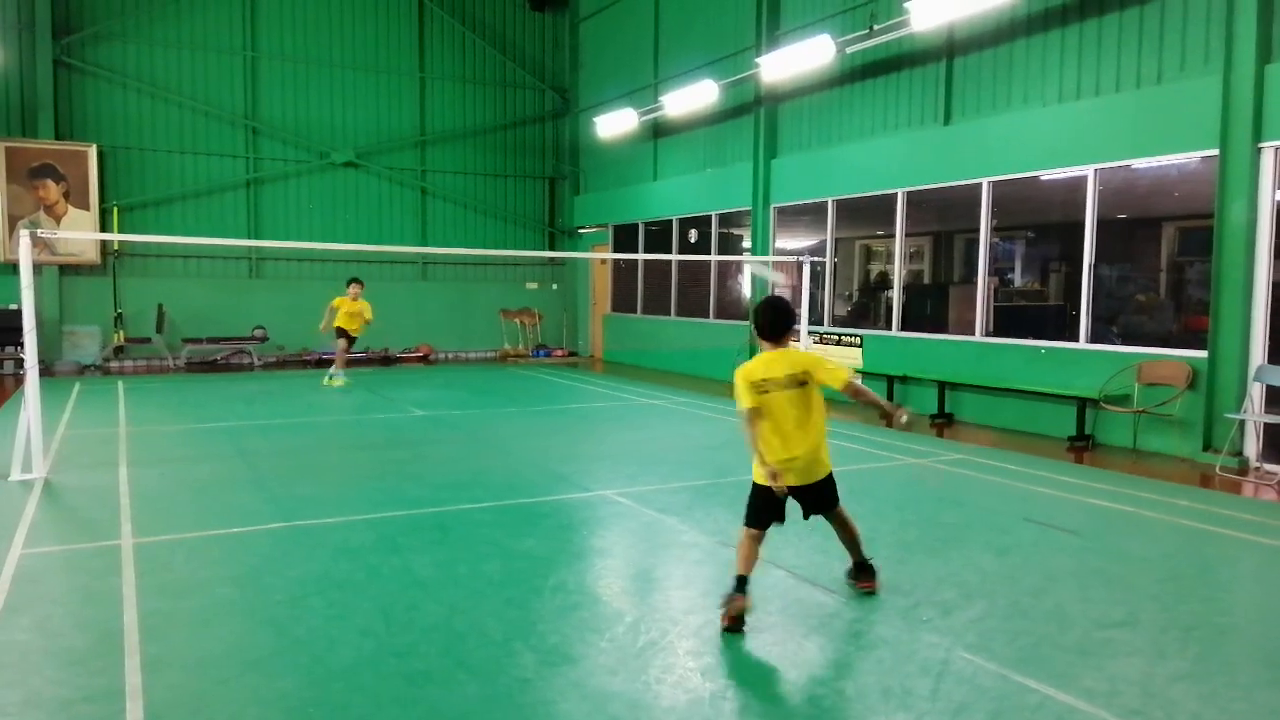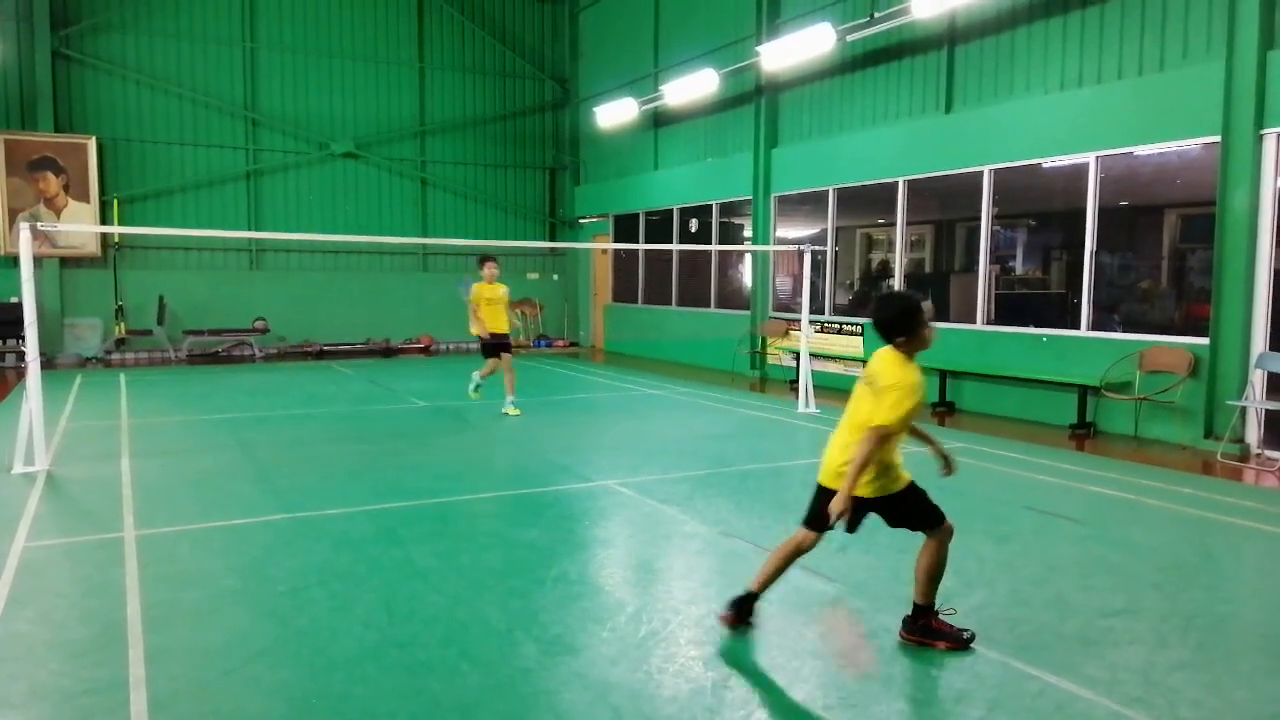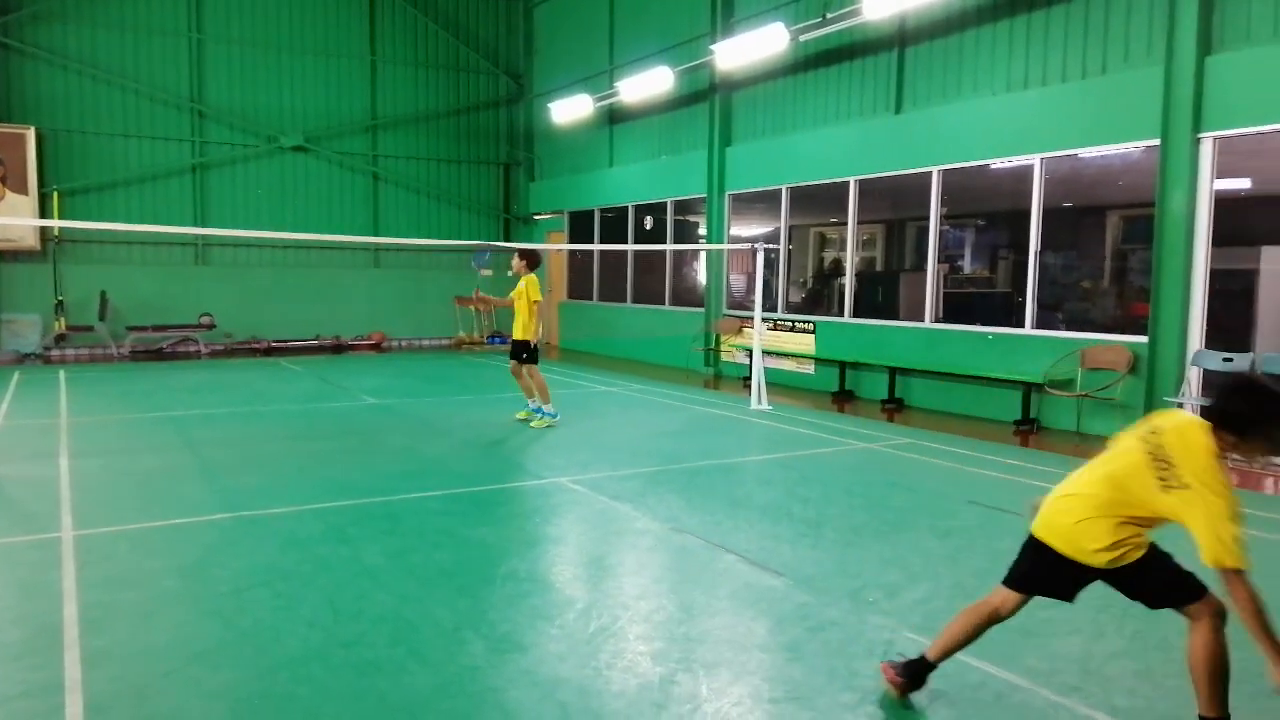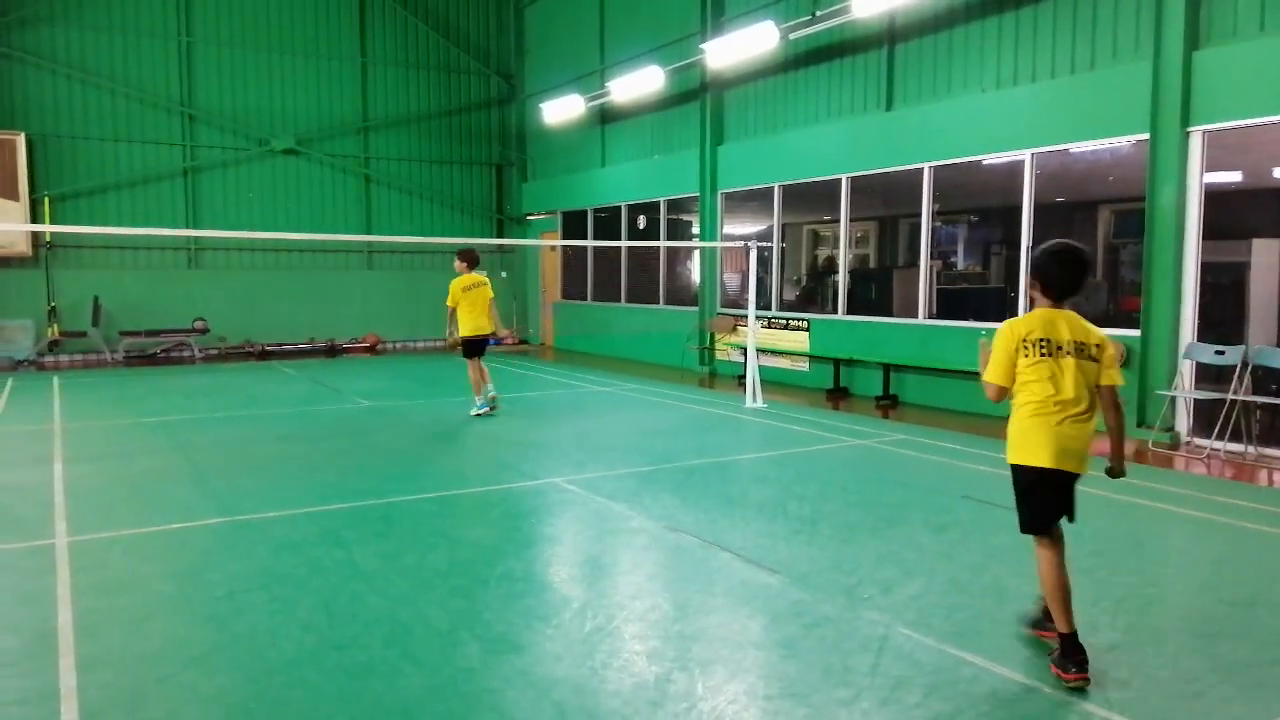
dt=1s
person 1, frame 1
left shoulder: (745, 373)
right shoulder: (807, 359)
left elbow: (747, 421)
right elbow: (850, 386)
left wrist: (764, 464)
right wrist: (889, 409)
left hip: (774, 471)
right hip: (811, 464)
left knee: (751, 534)
right knee: (833, 513)
left ankle: (739, 590)
right ankle: (862, 571)
person 1, frame 2
left shoulder: (882, 360)
right shoulder: (907, 381)
right elbow: (871, 440)
left wrist: (933, 445)
right wrist: (846, 495)
left hip: (836, 468)
right hip: (873, 476)
left knee: (807, 536)
right knee: (940, 532)
left ankle: (744, 603)
right ankle: (921, 623)
person 1, frame 3
left shoulder: (1173, 421)
right shoulder: (1210, 488)
left elbow: (1112, 452)
right elbow: (1236, 581)
left wrist: (1058, 498)
left hip: (1057, 512)
right hip: (1105, 539)
left knee: (1003, 604)
right knee: (1206, 614)
left ankle: (914, 671)
person 1, frame 4
left shoulder: (1014, 331)
right shoulder: (1094, 337)
left elbow: (994, 391)
right elbow: (1110, 401)
left wrist: (986, 363)
right wrist: (1118, 451)
left hip: (1033, 450)
right hip: (1074, 450)
left knee: (1048, 542)
right knee: (1045, 528)
left ankle: (1071, 652)
right ankle: (1051, 615)
